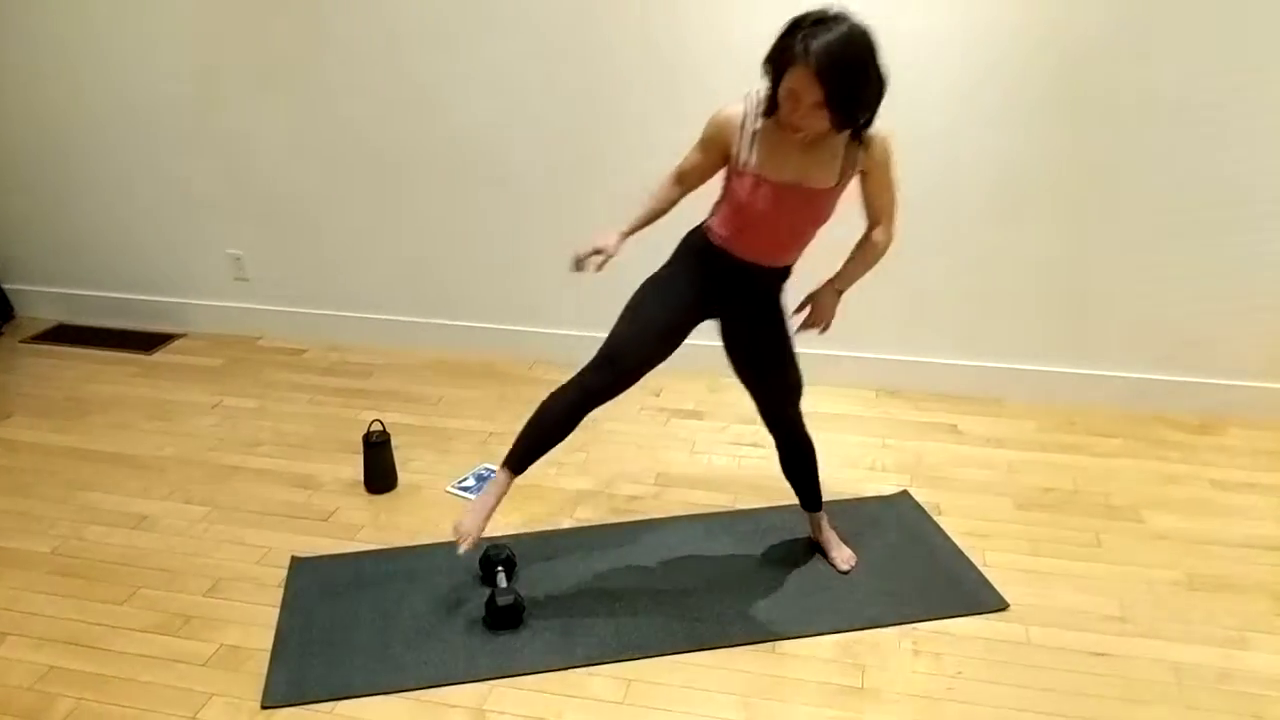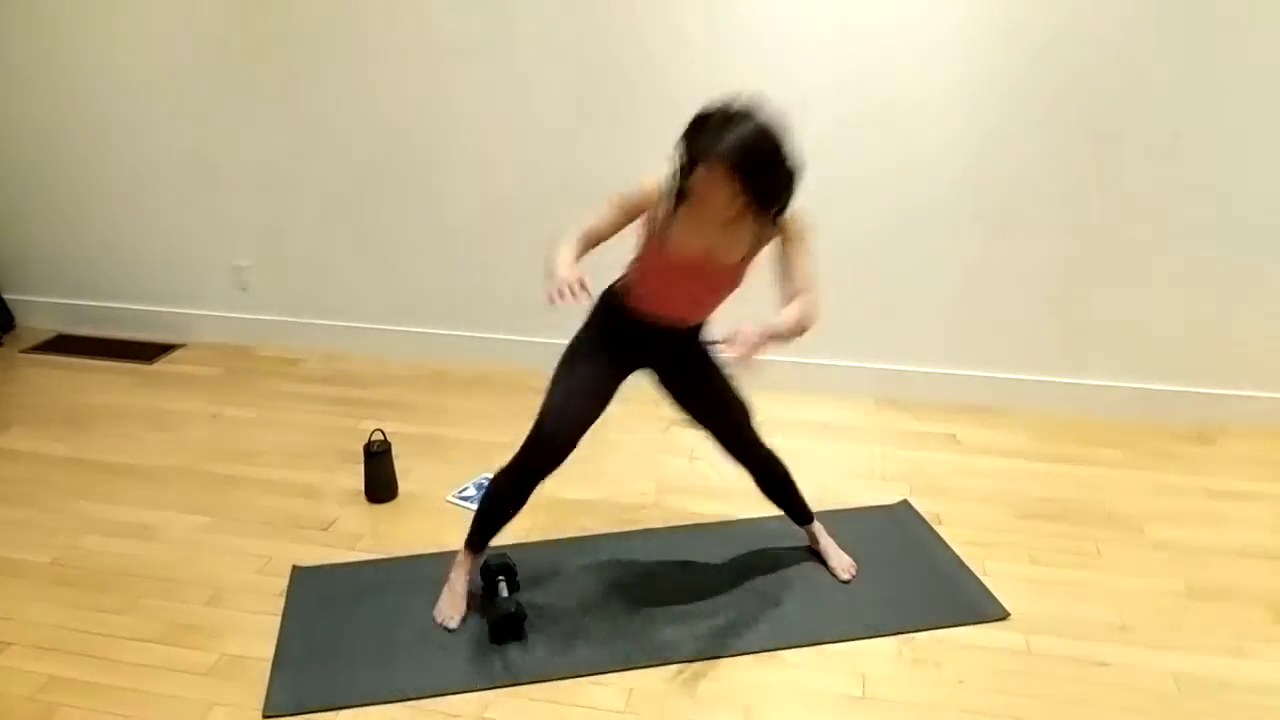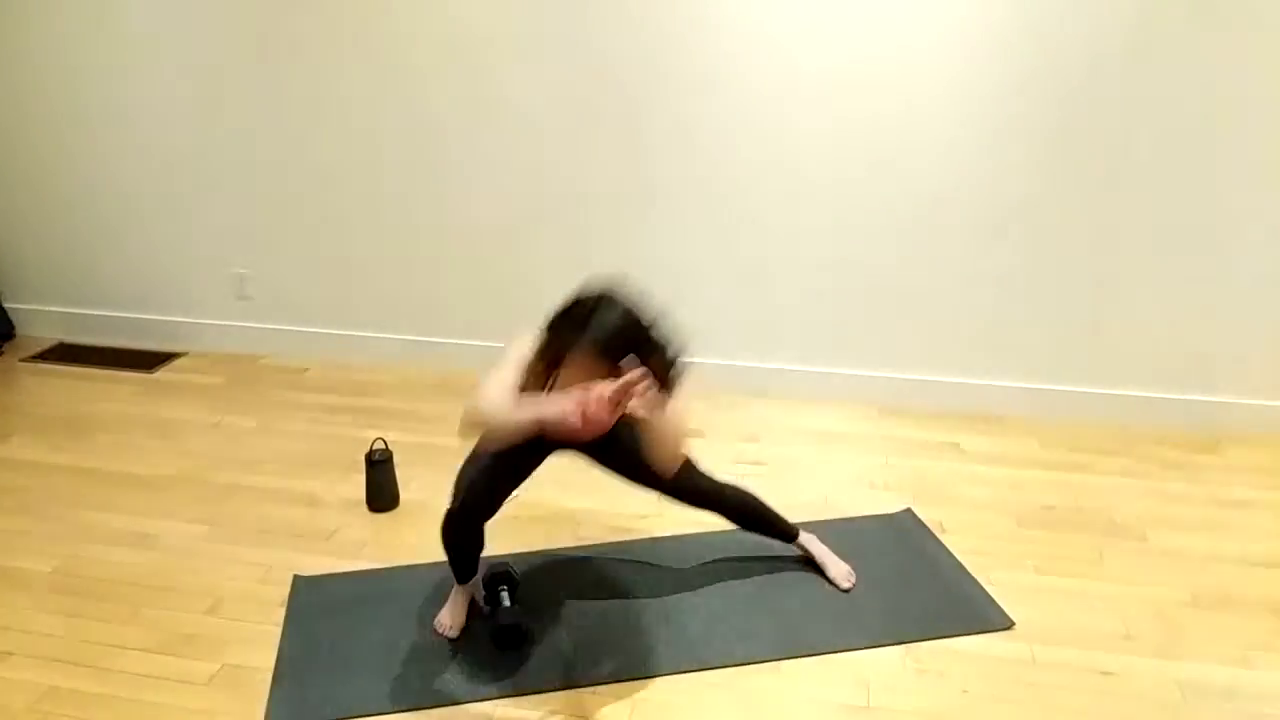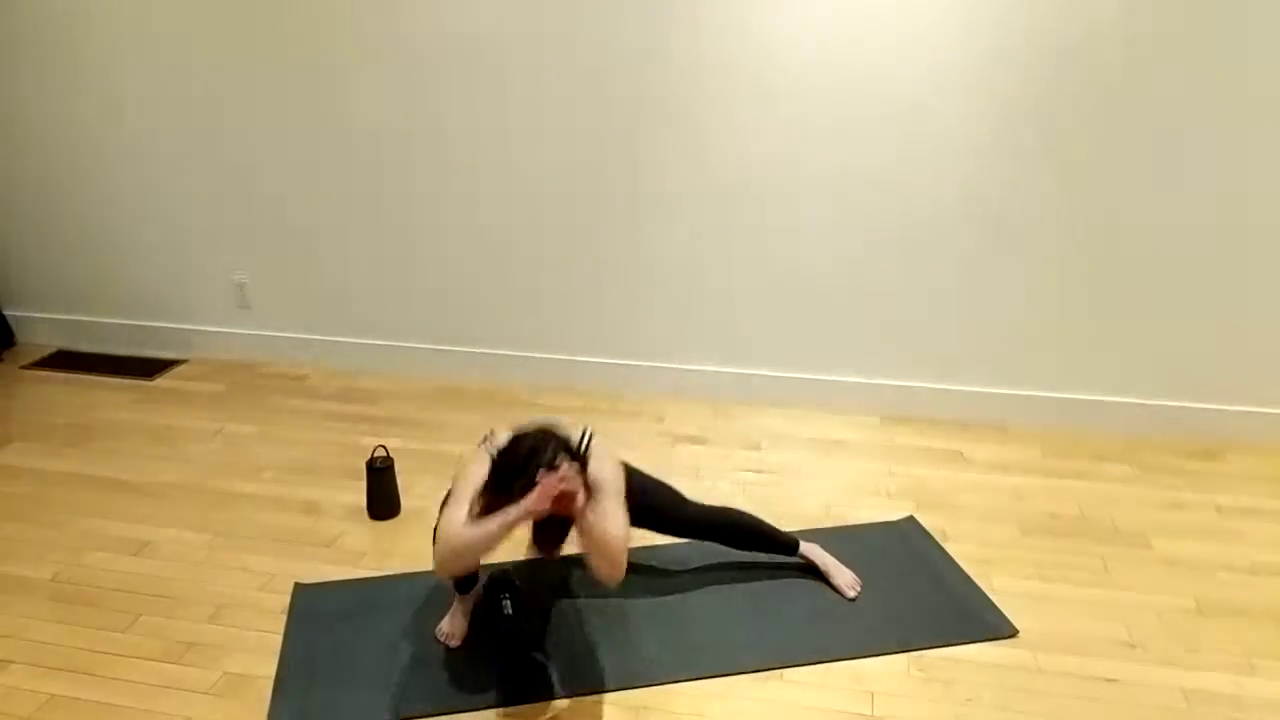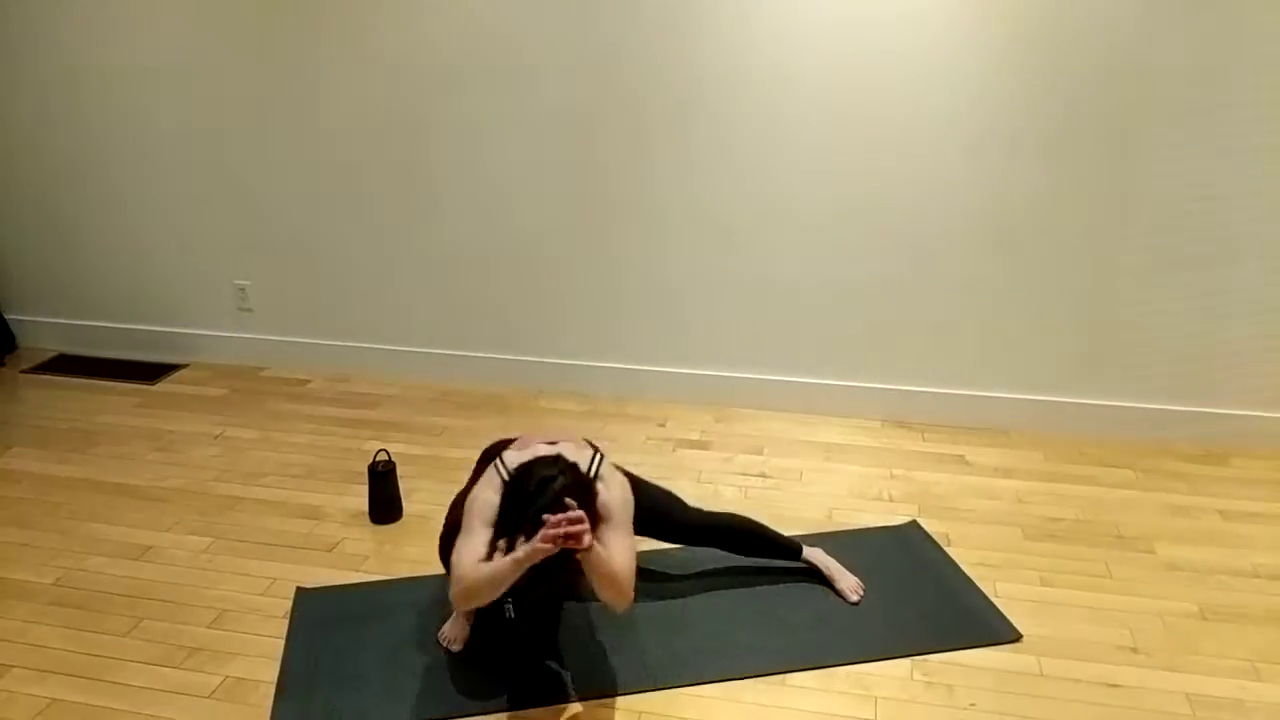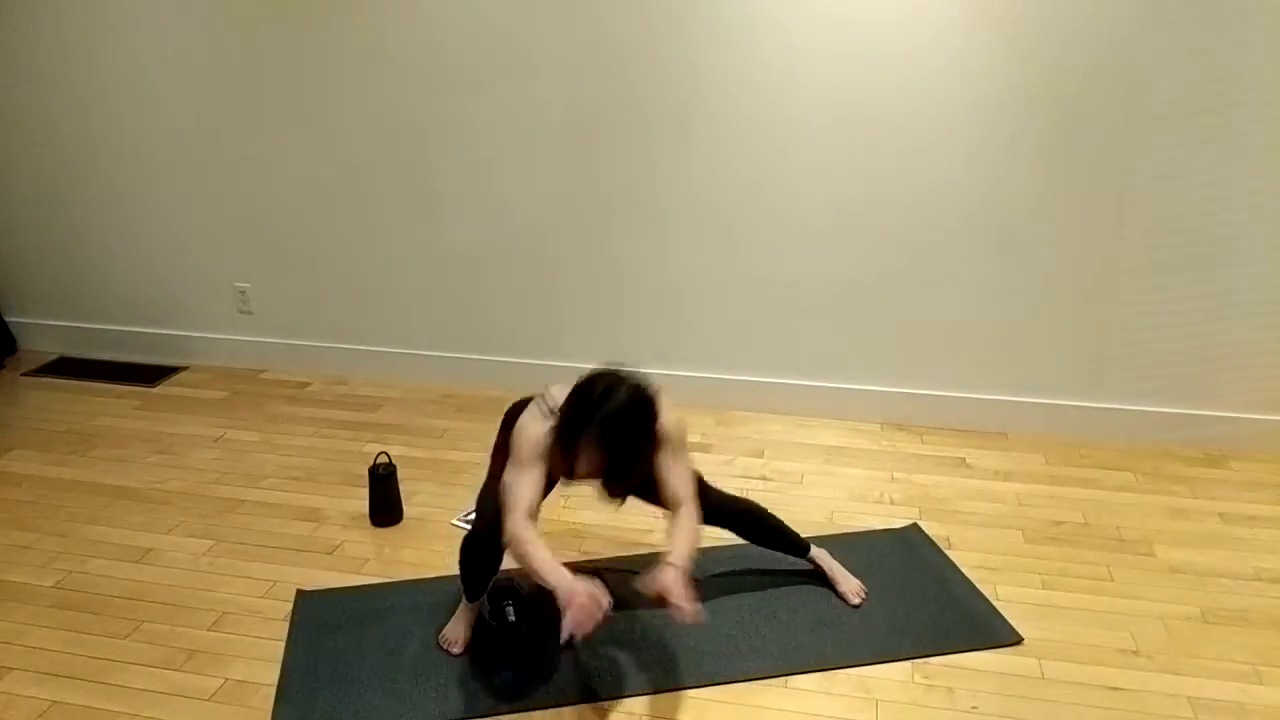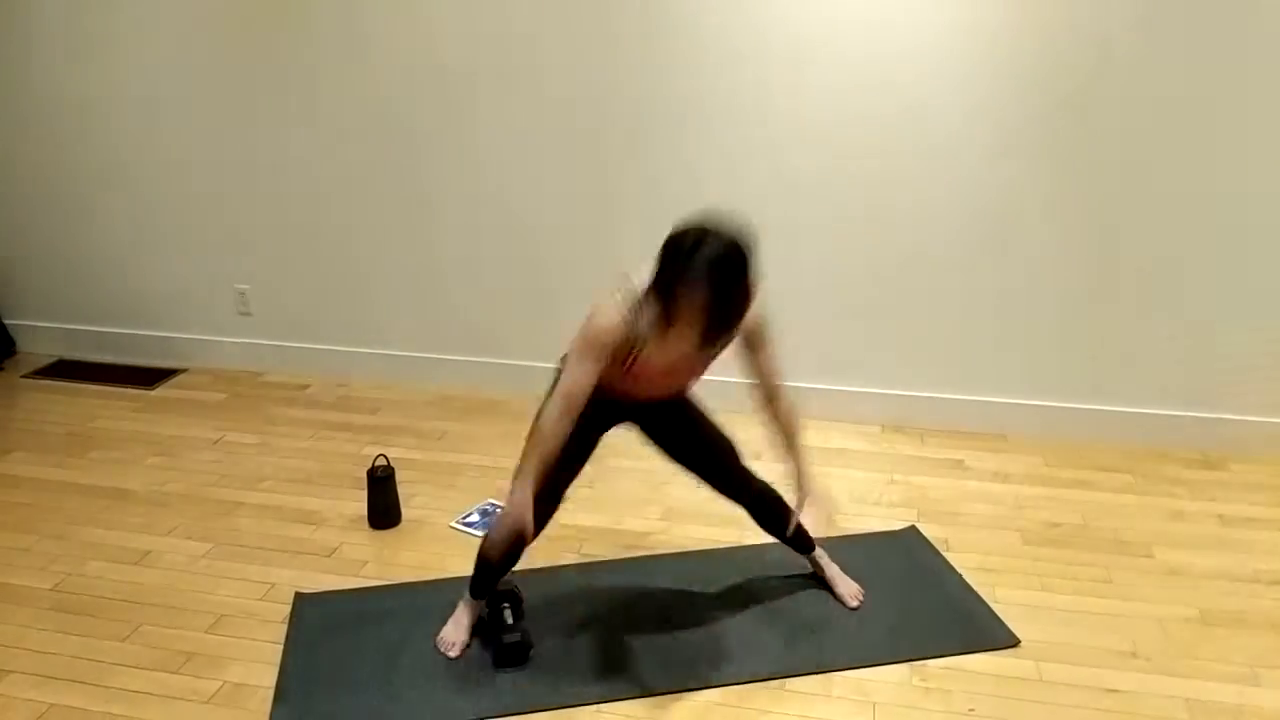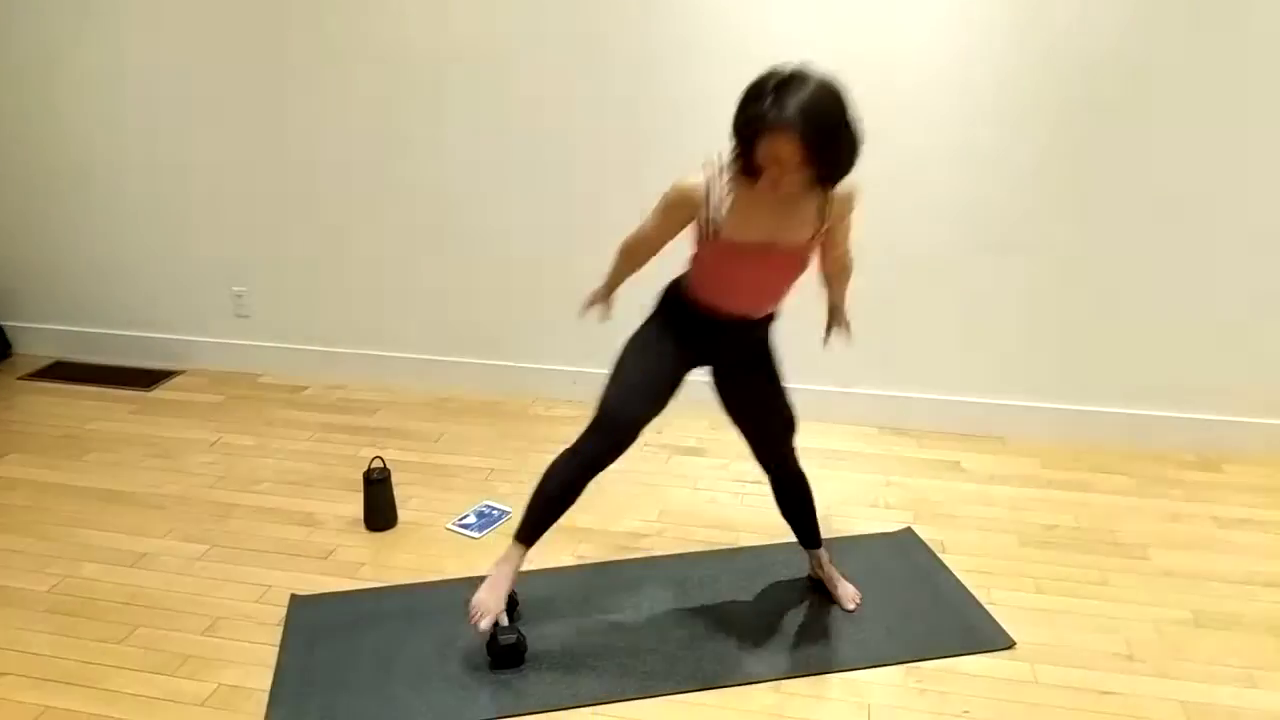
dt=0.2s
person 1, frame 1
left shoulder: (866, 147)
right shoulder: (736, 123)
left elbow: (881, 229)
right elbow: (682, 179)
left wrist: (836, 288)
right wrist: (623, 233)
left hip: (760, 293)
right hip: (697, 268)
left knee: (784, 415)
right knee: (603, 377)
left ankle: (819, 523)
right ankle: (498, 486)
person 1, frame 2
left shoulder: (776, 221)
right shoulder: (661, 196)
left elbow: (805, 307)
right elbow: (578, 237)
left wrist: (762, 334)
right wrist: (564, 265)
left hip: (682, 343)
right hip: (618, 327)
left knee: (746, 443)
right knee: (543, 450)
left ankle: (814, 533)
right ankle: (467, 562)
person 1, frame 3
left shoulder: (644, 369)
right shoulder: (536, 352)
left elbow: (667, 461)
right elbow: (481, 418)
left wrist: (650, 409)
right wrist: (554, 408)
left hip: (603, 430)
right hip: (532, 425)
left knee: (701, 488)
right knee: (466, 511)
left ankle: (805, 542)
right ankle: (464, 587)
person 1, frame 4
left shoulder: (599, 467)
right shoulder: (487, 465)
left elbow: (614, 570)
right elbow: (447, 555)
left wrist: (583, 506)
right wrist: (520, 511)
right hip: (512, 485)
left knee: (693, 517)
right knee: (455, 560)
left ankle: (809, 552)
right ankle: (467, 598)
person 1, frame 5
left shoulder: (607, 490)
right shoulder: (494, 488)
left elbow: (621, 596)
right elbow: (462, 592)
left wrist: (589, 546)
right wrist: (528, 551)
left hip: (584, 471)
right hip: (518, 480)
left knee: (696, 523)
right knee: (457, 543)
left ankle: (813, 556)
right ankle: (468, 616)
person 1, frame 6
left shoulder: (660, 426)
right shoulder: (538, 426)
left elbow: (686, 510)
right elbow: (516, 527)
left wrist: (674, 570)
right wrist: (564, 584)
left hip: (623, 442)
right hip: (549, 433)
left knee: (713, 502)
right knee: (486, 531)
left ankle: (818, 557)
right ankle: (470, 605)
person 1, frame 7
left shoulder: (744, 316)
right shoulder: (616, 320)
left elbow: (773, 393)
right elbow: (563, 406)
left wrist: (800, 466)
right wrist: (523, 489)
left hip: (665, 403)
right hip: (595, 397)
left knee: (739, 483)
right knee: (535, 508)
left ankle: (818, 560)
right ankle: (473, 604)
person 1, frame 8
left shoulder: (834, 198)
right shoulder: (700, 191)
left elbow: (835, 260)
right elbow: (642, 243)
left wrist: (837, 306)
right wrist: (607, 287)
left hip: (750, 340)
right hip: (681, 326)
left knee: (779, 459)
right knee: (601, 443)
left ankle: (819, 564)
right ankle: (509, 561)
